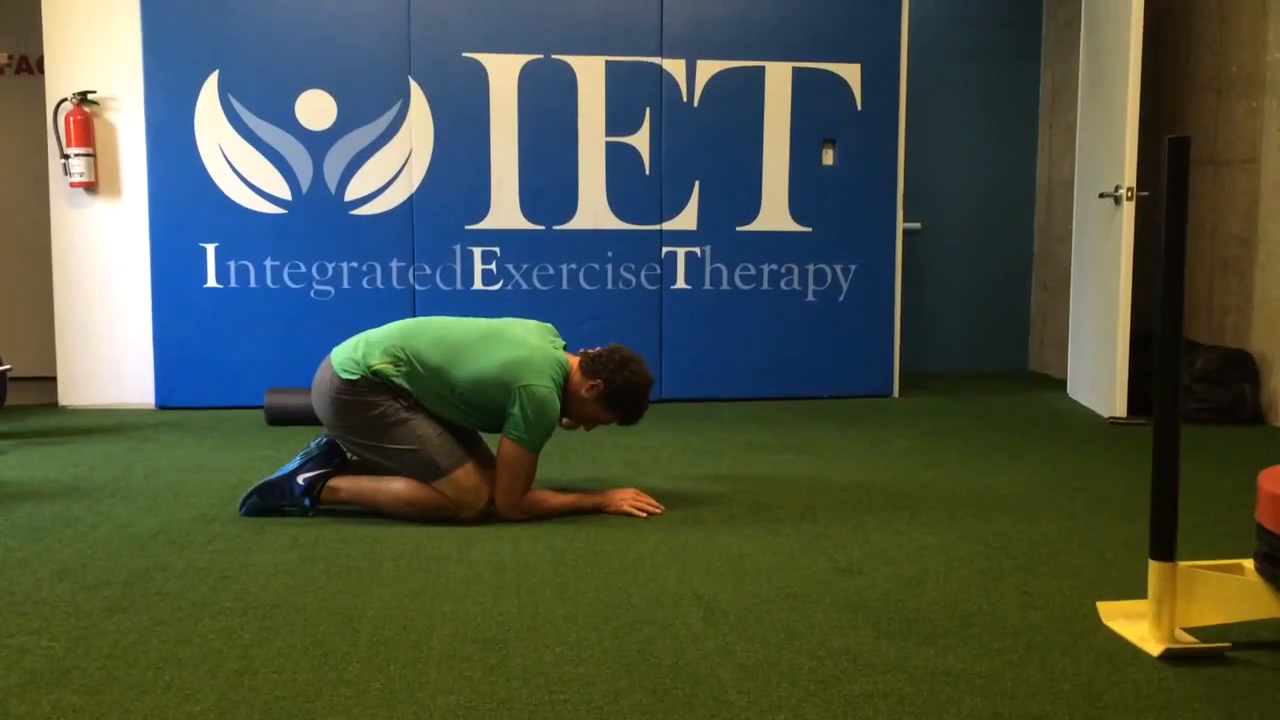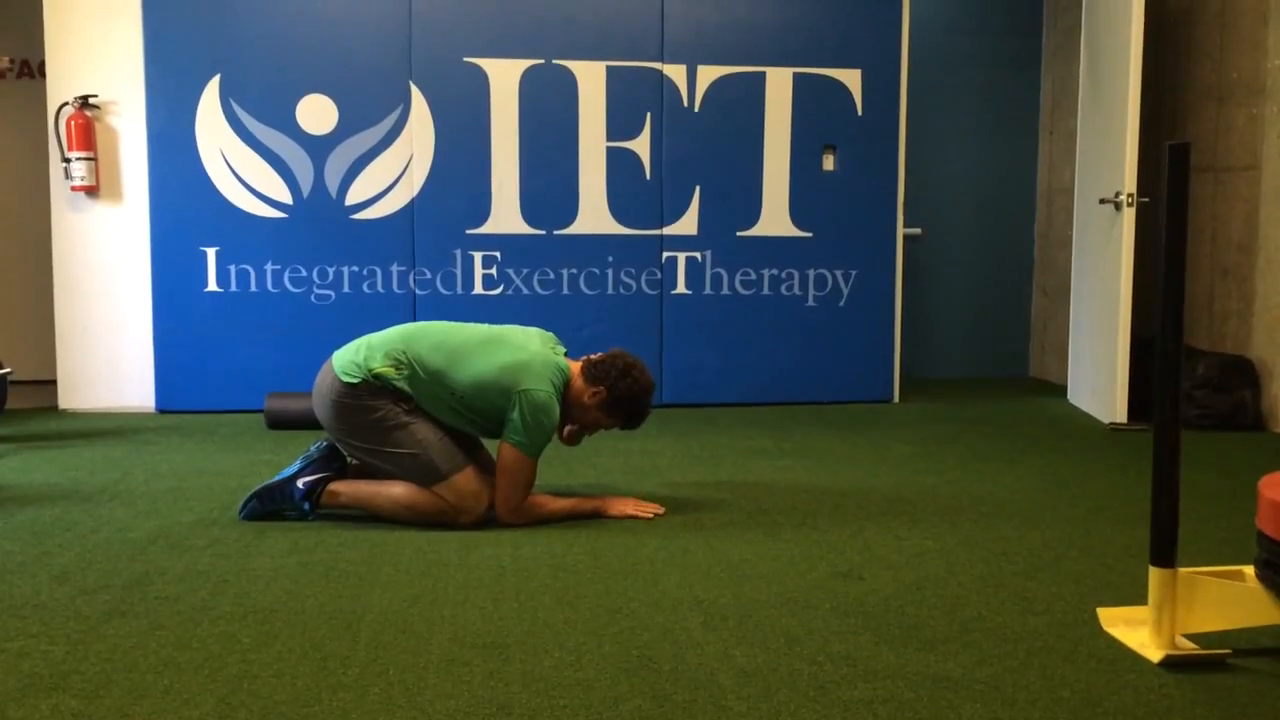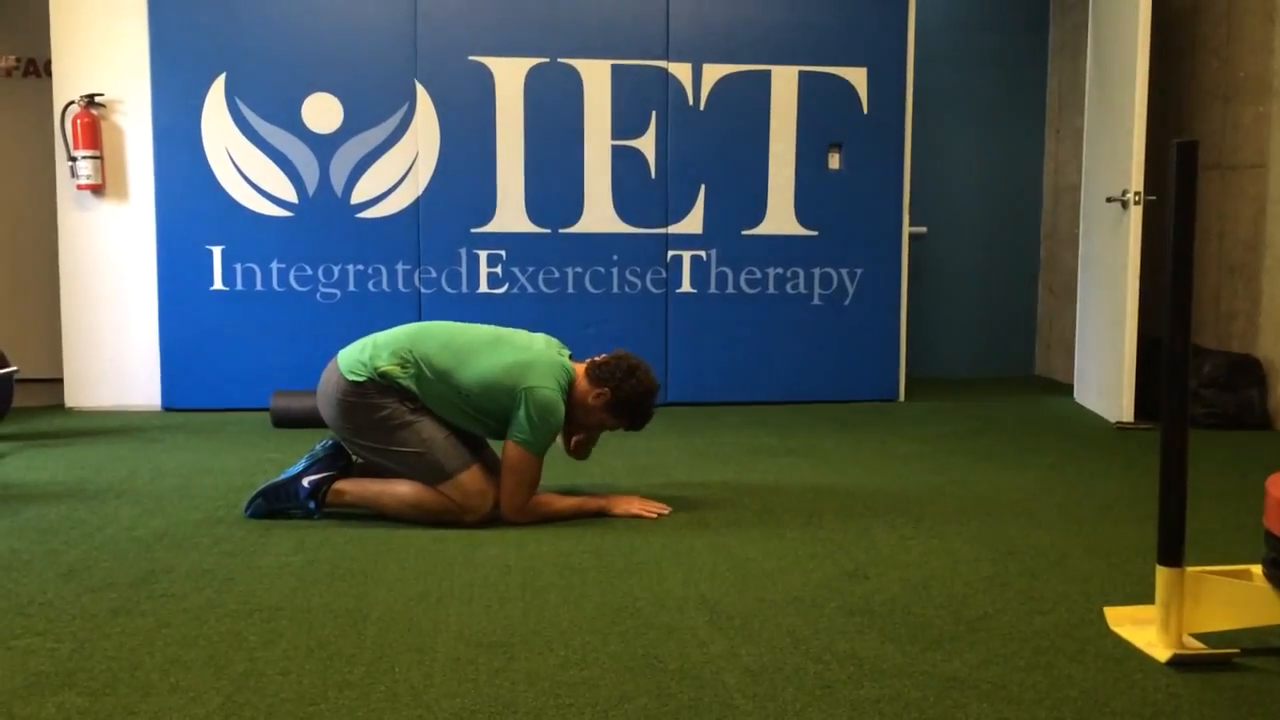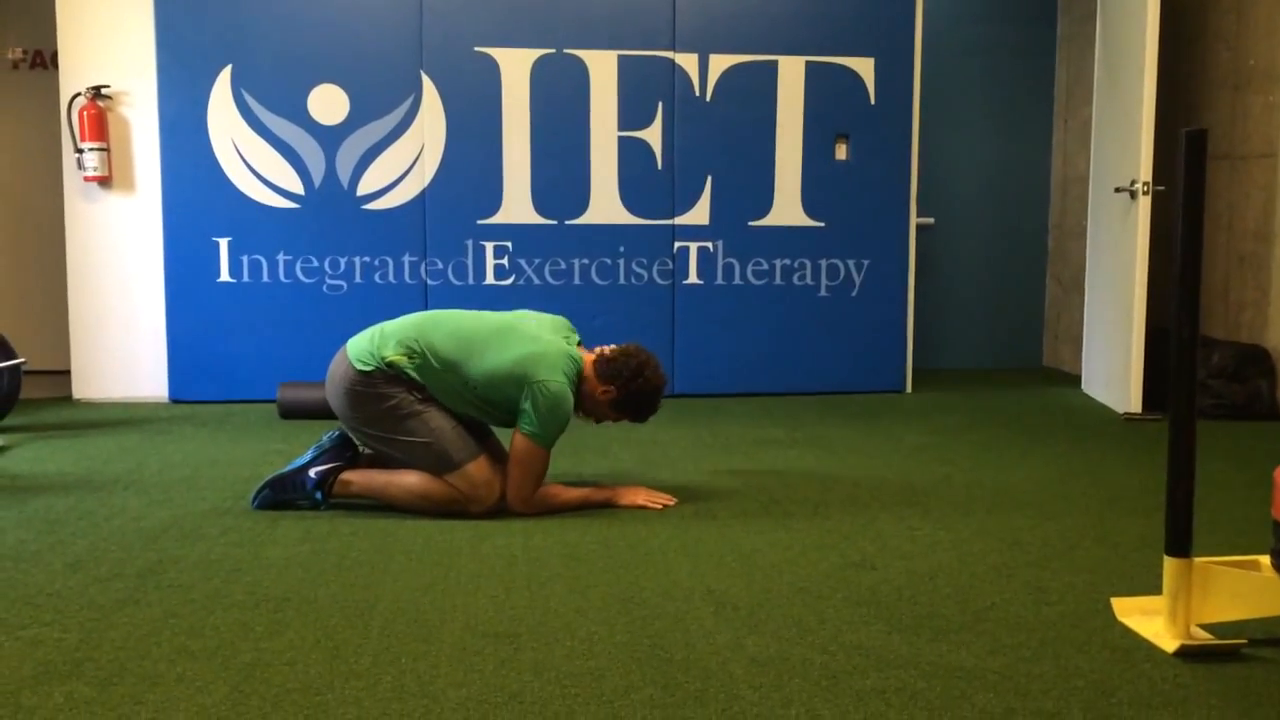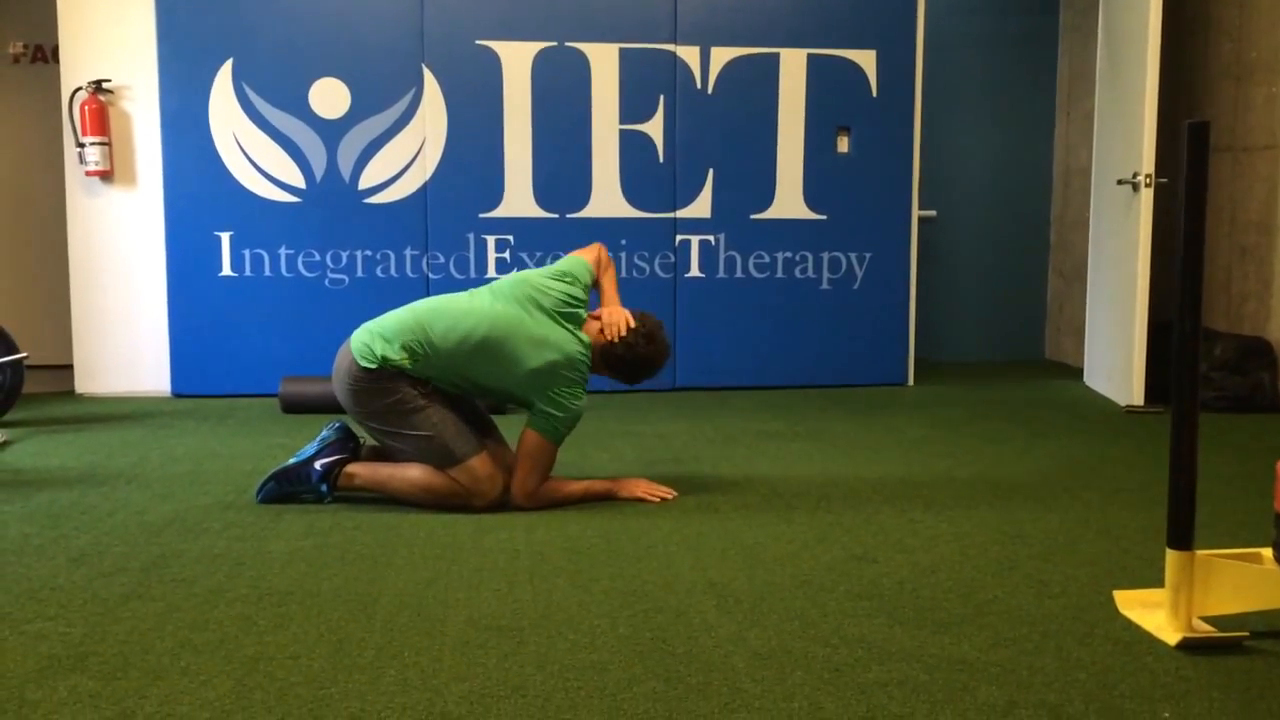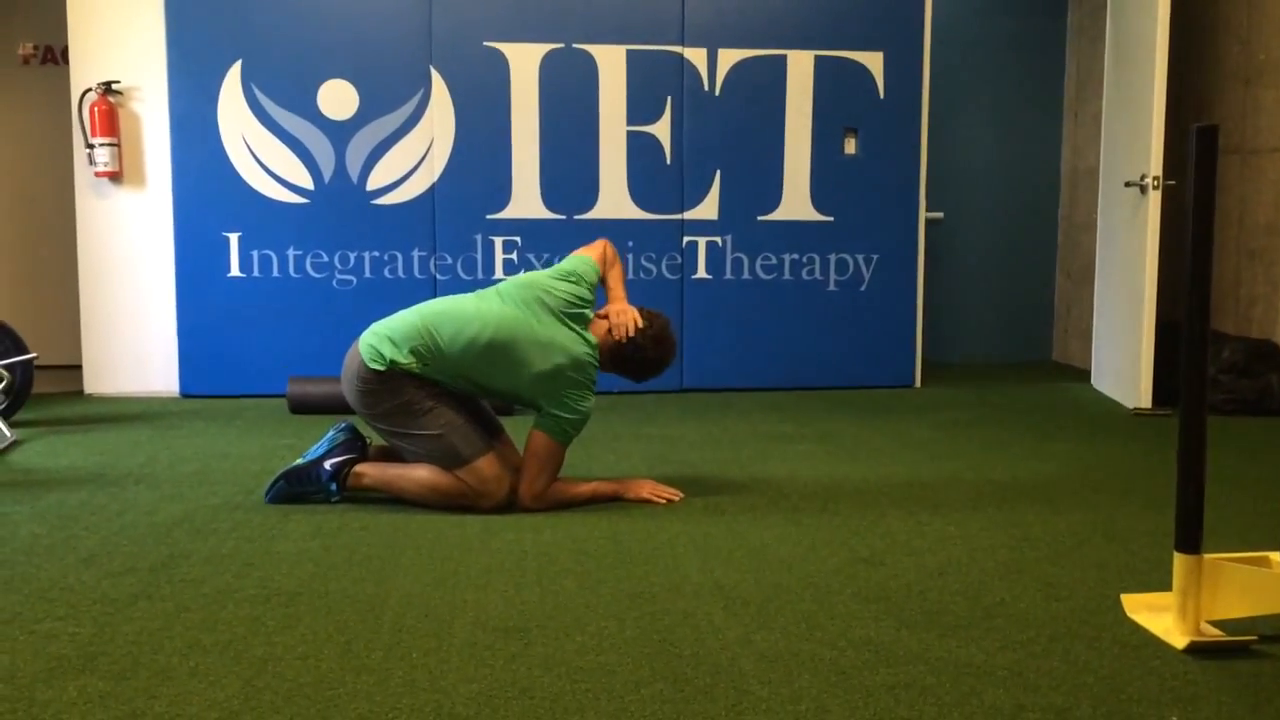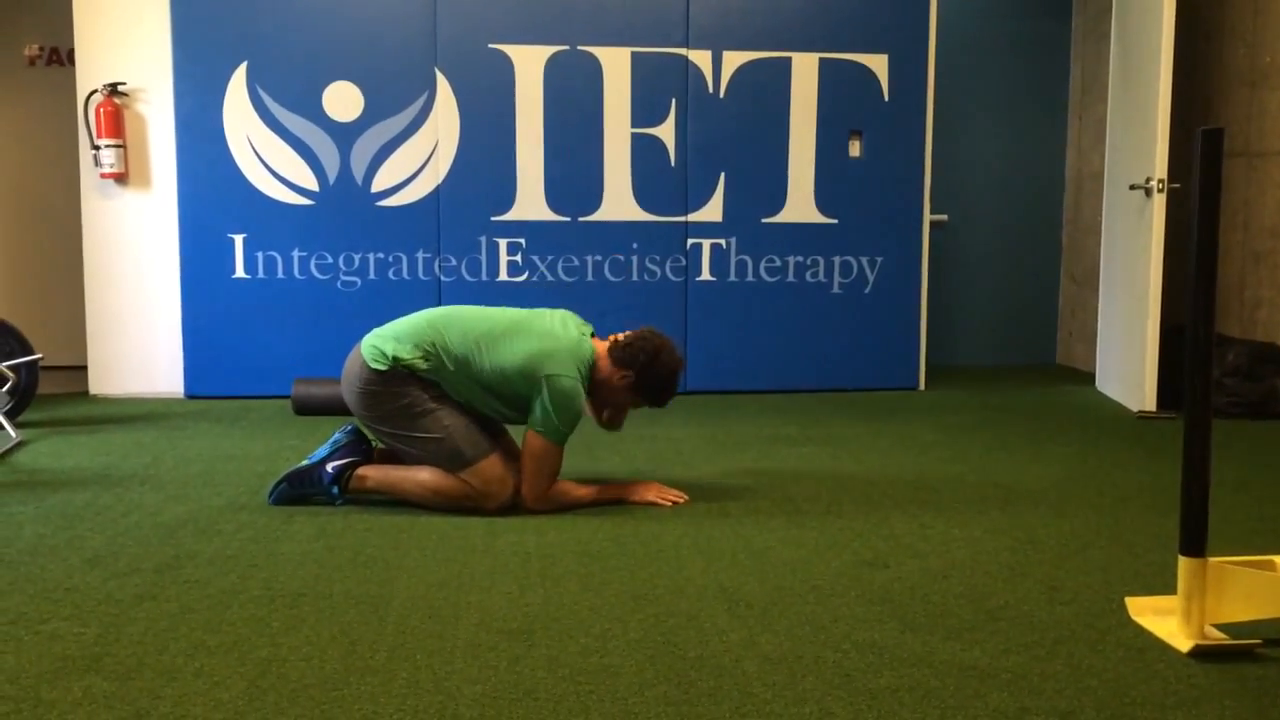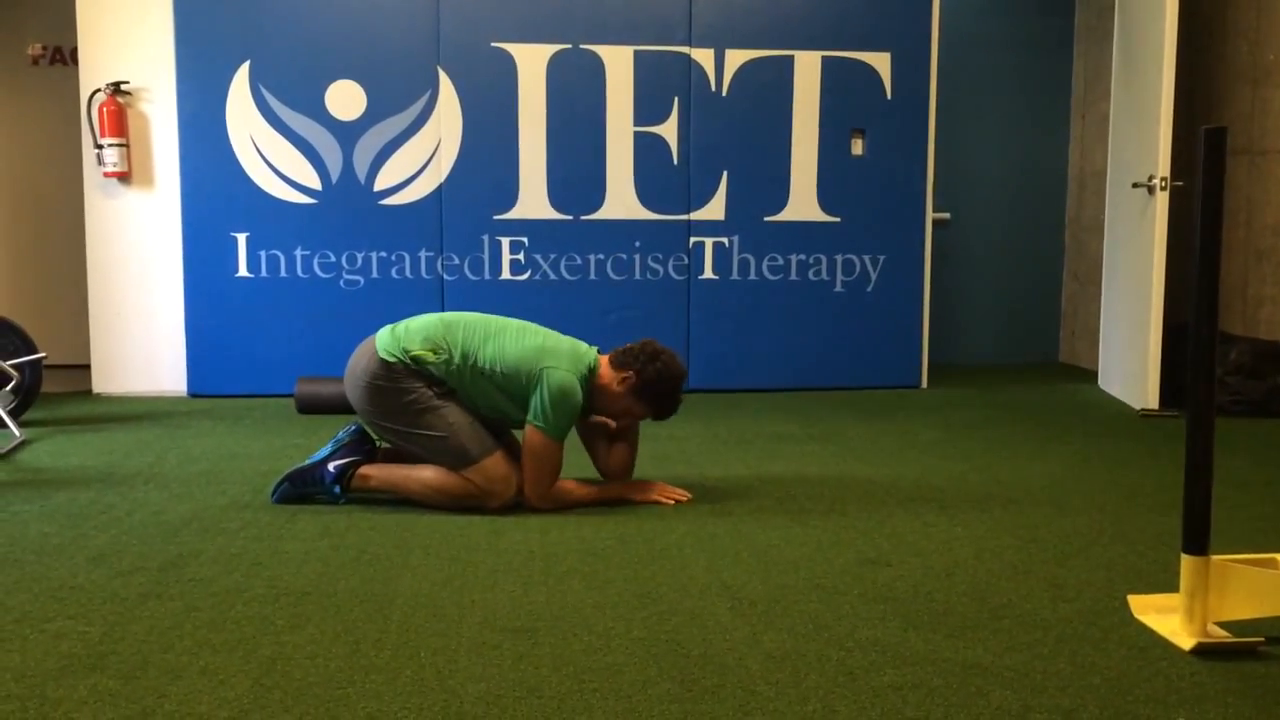
dt=0.5s
person 1, frame 1
left shoulder: (549, 338)
right shoulder: (538, 391)
left elbow: (565, 416)
right elbow: (511, 503)
right wrist: (602, 501)
left hip: (364, 369)
right hip: (354, 386)
left knee: (485, 476)
right knee: (471, 498)
left ankle: (344, 459)
right ankle: (317, 486)
person 1, frame 2
left shoulder: (550, 347)
right shoulder: (538, 395)
left elbow: (567, 435)
right elbow: (510, 508)
left wrist: (579, 422)
right wrist: (601, 505)
left hip: (365, 371)
right hip: (354, 390)
left knee: (485, 481)
right knee: (470, 502)
left ankle: (342, 464)
right ankle: (317, 491)
person 1, frame 3
left shoulder: (555, 353)
right shoulder: (543, 395)
left elbow: (576, 450)
right elbow: (516, 507)
left wrist: (591, 424)
right wrist: (606, 504)
left hip: (368, 373)
right hip: (361, 389)
left knee: (489, 480)
right knee: (475, 502)
left ankle: (349, 463)
right ankle: (322, 489)
person 1, frame 4
left shoulder: (563, 332)
right shoulder: (553, 388)
left elbow: (584, 408)
right elbow: (522, 498)
left wrist: (604, 361)
right wrist: (611, 495)
left hip: (376, 360)
right hip: (368, 379)
left knee: (498, 471)
right knee: (483, 493)
left ankle: (354, 457)
right ankle: (330, 480)
person 1, frame 5
left shoulder: (564, 288)
right shoulder: (565, 388)
left elbow: (599, 253)
right elbow: (524, 492)
left wrist: (612, 303)
right wrist: (614, 487)
left hip: (380, 348)
right hip: (374, 372)
left knee: (499, 465)
right knee: (485, 488)
left ankle: (355, 450)
right ankle: (335, 472)
person 1, frame 6
left shoulder: (570, 289)
right shoulder: (572, 389)
left elbow: (604, 248)
right elbow: (531, 494)
left wrist: (619, 298)
right wrist: (621, 488)
left hip: (388, 346)
right hip: (382, 373)
left knee: (506, 465)
right knee: (493, 488)
left ankle: (360, 449)
right ankle: (343, 474)
person 1, frame 7
left shoulder: (575, 325)
right shoulder: (564, 380)
left elbow: (610, 421)
right elbow: (535, 495)
left wrist: (621, 355)
right wrist: (624, 491)
left hip: (390, 357)
right hip: (383, 376)
left knee: (509, 466)
right knee: (497, 488)
left ankle: (366, 451)
right ankle: (346, 475)
person 1, frame 8
left shoulder: (585, 368)
right shoulder: (563, 382)
left elbow: (613, 469)
right elbow: (539, 493)
left wrist: (629, 418)
right wrist: (630, 491)
left hip: (400, 360)
right hip: (386, 372)
left knee: (512, 466)
right knee: (499, 486)
left ankle: (369, 451)
right ankle: (348, 475)
